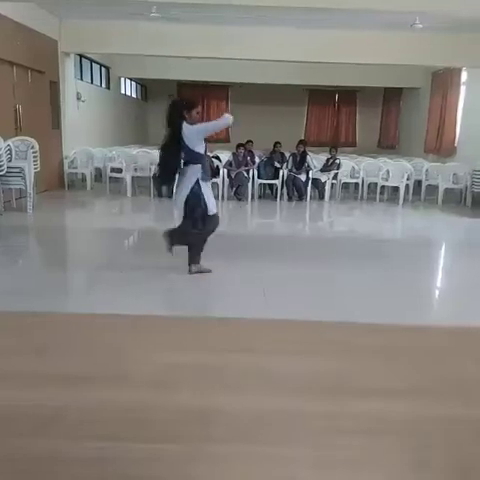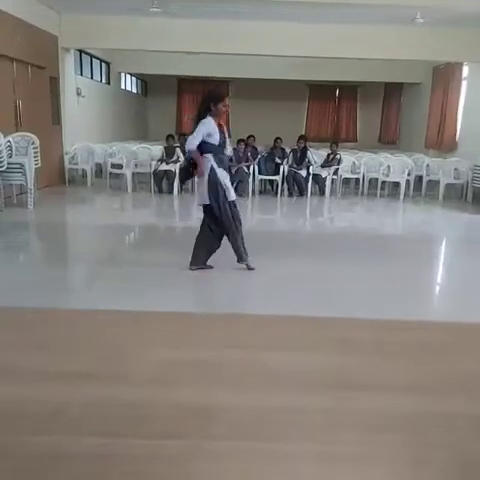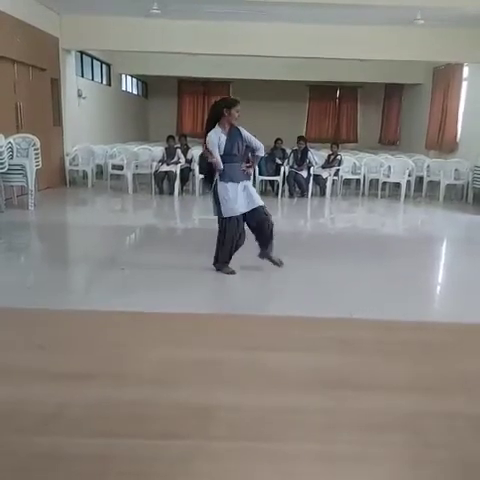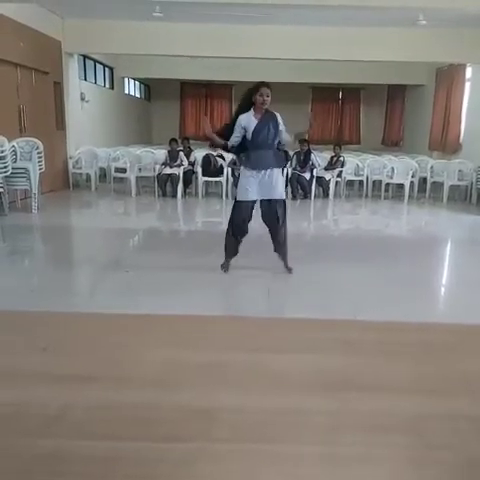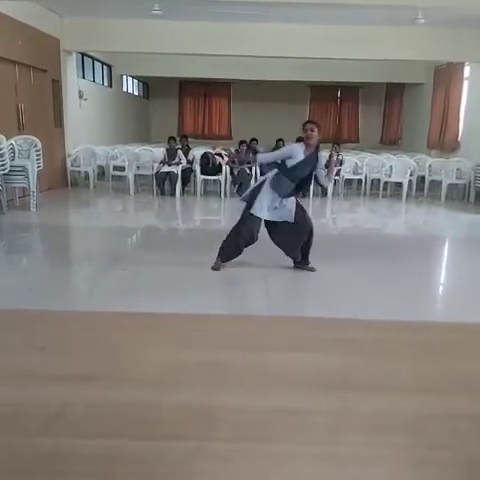
dt=0.7s
person 1, frame 1
left shoulder: (181, 130)
right shoulder: (194, 130)
right elbow: (227, 120)
right wrist: (227, 116)
left hip: (197, 179)
right hip: (196, 181)
left knee: (196, 222)
right knee: (208, 222)
left ankle: (194, 263)
right ankle: (173, 236)
person 1, frame 2
left shoulder: (219, 126)
right shoulder: (206, 123)
left elbow: (225, 149)
right elbow: (190, 144)
right wrist: (200, 162)
left hip: (220, 171)
right hip: (213, 171)
left knee: (213, 219)
right knee: (230, 215)
left ankle: (198, 260)
right ankle: (242, 256)
person 1, frame 3
left shoulder: (239, 131)
right shoulder: (213, 136)
left elbow: (259, 148)
right elbow: (219, 167)
left wrist: (251, 167)
right wrist: (214, 161)
left hip: (244, 182)
right hip: (226, 185)
left knee: (264, 220)
right knee: (232, 226)
left ankle: (266, 251)
right ankle: (221, 262)
person 1, frame 4
left shoulder: (276, 118)
right shoulder: (243, 119)
left elbow: (283, 139)
right elbow: (232, 143)
right wrist: (212, 136)
left hip: (272, 170)
right hip: (250, 171)
left knee: (276, 213)
right knee: (241, 214)
left ankle: (282, 254)
right ankle: (229, 255)
person 1, frame 5
left shoulder: (317, 158)
right shoulder: (294, 149)
left elbow: (325, 182)
right elbow: (267, 157)
left hip: (287, 196)
right hip: (269, 190)
left knee: (305, 226)
right knee: (248, 225)
left ankle: (301, 261)
right ankle: (222, 258)
